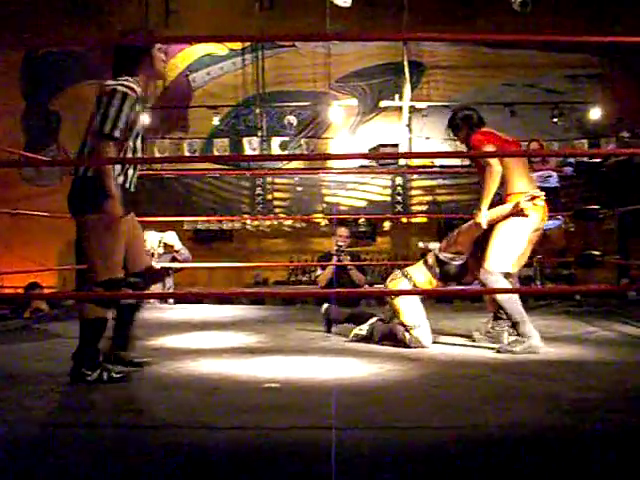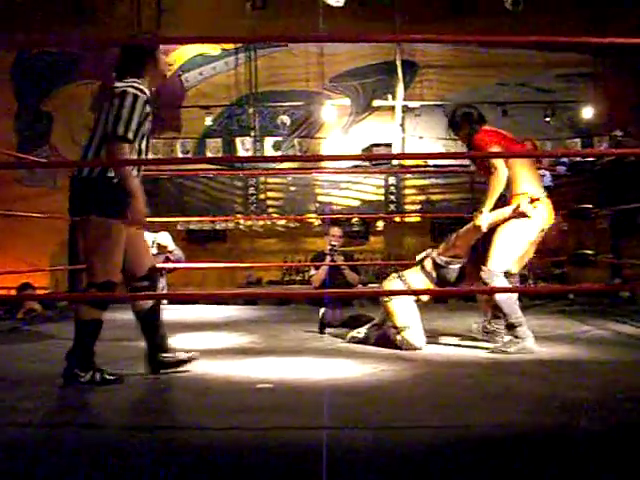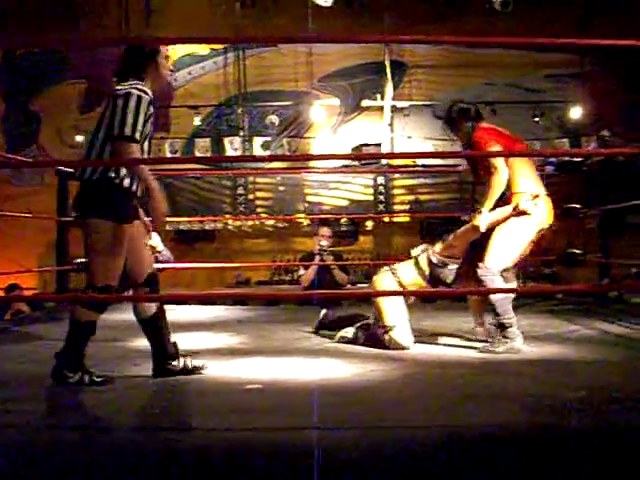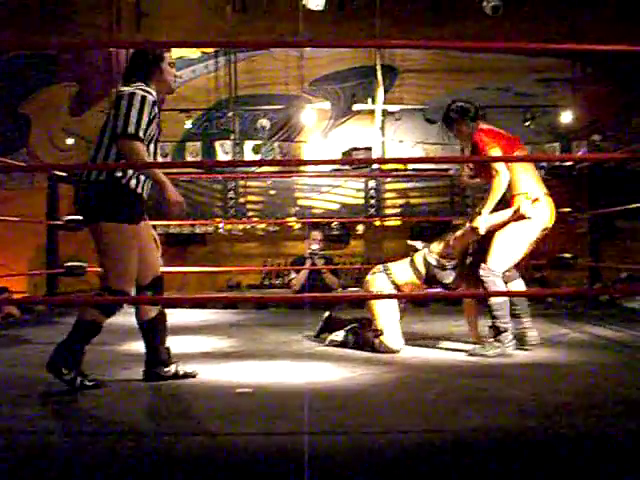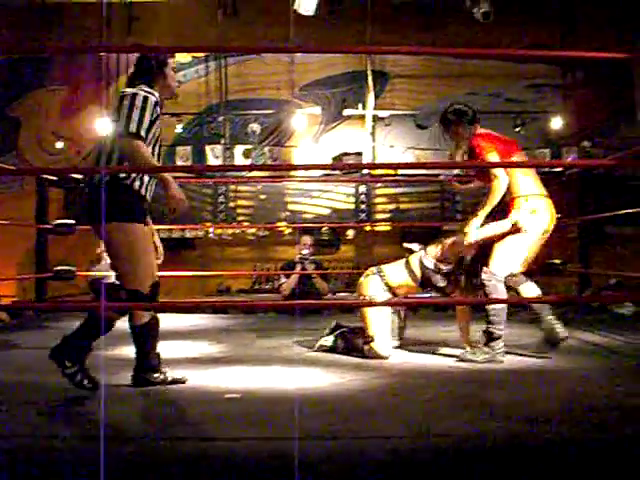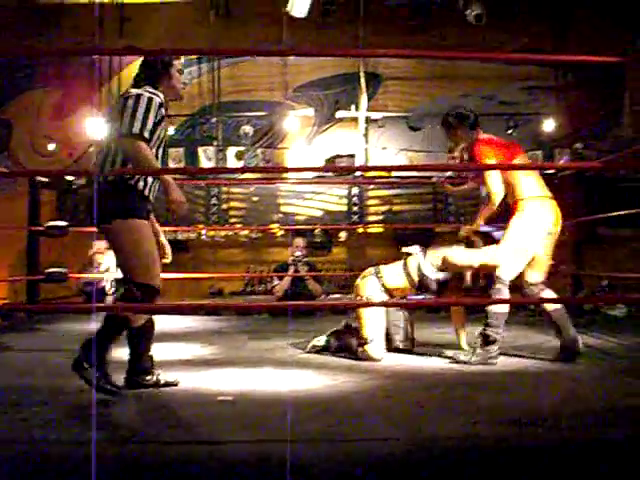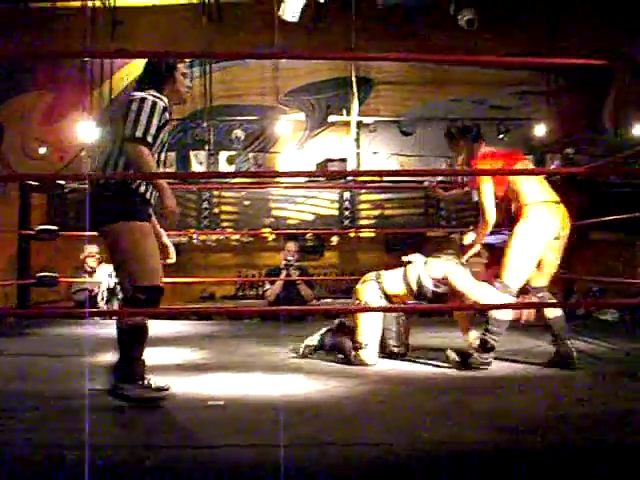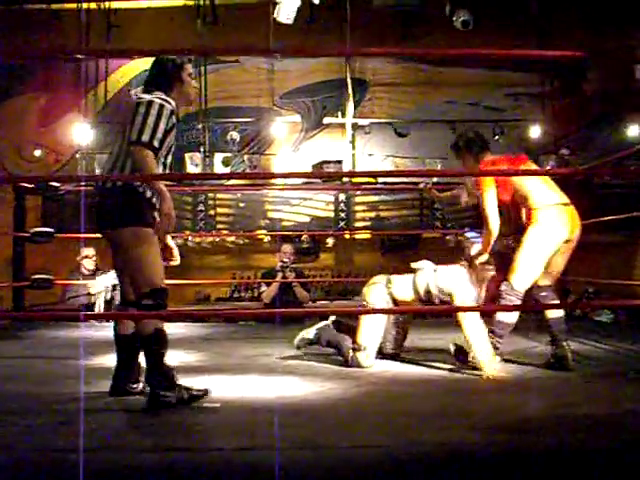
dt=0.1s
person 1, frame 1
left shoulder: (129, 93)
right shoulder: (123, 90)
right elbow: (104, 143)
right wrist: (112, 195)
left hip: (108, 193)
right hip: (99, 192)
left knee: (141, 272)
right knee: (104, 279)
left ankle: (119, 348)
right ankle: (86, 364)
person 1, frame 2
left shoulder: (134, 94)
right shoulder: (133, 92)
right elbow: (118, 146)
left wrist: (132, 197)
right wrist: (136, 195)
left hip: (114, 195)
right hip: (104, 194)
left knee: (144, 275)
right knee: (102, 282)
left ankle: (158, 352)
right ankle: (79, 366)
person 1, frame 3
left shoulder: (138, 97)
right shoulder: (135, 93)
right elbow: (125, 146)
left wrist: (139, 205)
right wrist: (156, 192)
left hip: (117, 200)
right hip: (106, 198)
left knee: (147, 280)
right knee: (103, 284)
left ankle: (167, 358)
right ankle: (68, 365)
person 1, frame 4
left shoulder: (144, 101)
right shoulder: (140, 95)
right elbow: (129, 144)
left wrist: (143, 223)
right wrist: (165, 185)
left hip: (124, 202)
right hip: (114, 200)
left knee: (151, 282)
right knee: (117, 287)
left ankle: (158, 363)
right ankle: (65, 359)
person 1, frame 5
left shoulder: (146, 104)
right shoulder: (143, 96)
right elbow: (129, 143)
left wrist: (148, 229)
right wrist: (168, 181)
left hip: (125, 203)
right hip: (118, 202)
left knee: (147, 286)
right knee: (132, 288)
left ankle: (148, 369)
right ankle: (72, 351)
person 1, frame 6
left shoulder: (153, 105)
right shoulder: (147, 97)
right elbow: (132, 144)
left wrist: (156, 229)
right wrist: (169, 183)
left hip: (128, 202)
right hip: (120, 200)
left knee: (147, 286)
right knee: (146, 285)
left ankle: (140, 370)
right ankle: (92, 355)
person 1, frame 7
left shoulder: (153, 108)
right shoulder: (151, 101)
right elbow: (133, 148)
left wrist: (158, 231)
right wrist: (164, 190)
left hip: (124, 204)
right hip: (119, 203)
left knee: (135, 290)
right knee: (147, 287)
left ankle: (130, 375)
right ankle: (127, 373)
person 1, frame 8
left shoulder: (160, 110)
right shoulder: (158, 103)
right elbow: (139, 152)
left wrist: (162, 232)
right wrist: (165, 199)
left hip: (127, 207)
right hip: (125, 205)
left knee: (134, 295)
right knee: (151, 292)
left ankle: (125, 378)
right ankle: (161, 384)
person 2, frame 1
left shoulder: (480, 138)
right shoulder: (505, 140)
left elbow: (495, 169)
left wrist: (483, 209)
right hip: (538, 209)
left knee: (490, 272)
right knee: (507, 272)
left ankle: (528, 335)
person 2, frame 2
left shoulder: (483, 137)
right shoulder: (506, 138)
left elbow: (500, 172)
left wrist: (485, 211)
left hip: (527, 207)
right hip: (543, 208)
left knee: (491, 271)
right knee: (509, 271)
left ankle: (522, 336)
person 2, frame 3
left shoulder: (482, 135)
right shoulder: (500, 134)
left elbow: (501, 172)
left wrist: (484, 212)
left hip: (527, 206)
right hip: (543, 206)
left knee: (488, 269)
right knee: (502, 266)
left ankle: (510, 336)
right ankle: (506, 325)
person 2, frame 4
left shoulder: (481, 136)
right shoulder: (498, 135)
left elbow: (502, 175)
left wrist: (484, 213)
left hip: (528, 207)
right hip: (543, 207)
left knee: (490, 270)
right knee: (505, 267)
left ankle: (504, 340)
right ankle: (525, 328)
person 2, frame 5
left shoulder: (479, 142)
right shoulder: (496, 139)
left elbow: (501, 183)
left wrist: (477, 217)
left hip: (528, 209)
right hip: (545, 210)
left knee: (492, 275)
right knee: (513, 273)
left ankle: (493, 346)
right ankle: (552, 326)
person 2, frame 6
left shoulder: (480, 147)
right shoulder: (498, 143)
left elbow: (496, 193)
left wrist: (476, 223)
left hip: (531, 211)
right hip: (550, 212)
left knee: (500, 278)
right knee: (534, 283)
left ankle: (489, 348)
right ankle: (569, 340)
person 2, frame 7
left shoulder: (480, 163)
right shoulder: (507, 155)
left elbow: (489, 215)
left wrist: (475, 242)
left hip: (537, 217)
right hip: (560, 216)
left knee: (505, 287)
right knee: (538, 288)
left ankle: (483, 353)
right ankle: (564, 350)
person 2, frame 8
left shoulder: (485, 171)
right shoulder: (513, 161)
left elbow: (493, 225)
left wrist: (483, 252)
left hip: (547, 221)
right hip: (570, 219)
left knee: (512, 290)
right knee: (543, 287)
right ankle: (561, 352)
person 3, frame 1
left shoulder: (479, 263)
right shoulder: (459, 244)
right elbow: (477, 223)
right wrist: (514, 206)
left hip: (410, 289)
right hip: (401, 285)
left knee: (392, 326)
right knee: (422, 340)
right ankle: (373, 331)
person 3, frame 2
right shoulder: (458, 249)
right elbow: (477, 226)
right wrist: (513, 210)
left hip: (408, 293)
right hip: (397, 288)
left knee: (385, 328)
right knee: (414, 342)
right ankle: (368, 335)
person 3, frame 3
left shoulder: (468, 267)
right shoulder: (455, 248)
right elbow: (475, 226)
right wrist: (512, 209)
left hip: (399, 288)
right hip: (387, 282)
left knee: (381, 326)
right knee: (402, 342)
right ankle: (357, 333)
person 3, frame 4
left shoulder: (468, 267)
right shoulder: (452, 249)
left elbow: (470, 300)
right elbow: (474, 229)
left wrist: (477, 337)
left hip: (397, 288)
right hip: (382, 281)
left knee: (374, 329)
right knee: (392, 345)
left ankle: (332, 322)
right ankle: (347, 337)
person 3, frame 5
left shoulder: (460, 270)
right shoulder: (448, 252)
left elbow: (462, 305)
right elbow: (468, 238)
left wrist: (468, 342)
right wrist: (510, 224)
left hip: (394, 290)
right hip: (375, 283)
left knee: (392, 341)
right knee: (381, 352)
left ankle: (340, 330)
right ankle: (337, 340)
person 3, frame 6
left shoulder: (458, 274)
left elbow: (457, 306)
left wrist: (464, 344)
left hip: (392, 292)
right hip: (373, 284)
left knee: (404, 346)
right knee: (373, 354)
left ankle: (349, 331)
right ankle: (331, 341)
person 3, frame 7
left shoulder: (462, 277)
right shoulder: (451, 268)
right elbow: (475, 291)
left wrist: (472, 345)
right wrist: (513, 302)
left hip: (392, 295)
right hip: (372, 289)
right knee: (366, 359)
left ankle: (345, 332)
right ankle: (325, 340)
person 3, frame 8
left shoulder: (468, 280)
right shoulder: (461, 281)
left elbow: (474, 318)
right elbow: (470, 323)
left wrist: (486, 355)
right wrist: (487, 363)
left hip: (396, 299)
right hip: (381, 292)
left knee: (391, 352)
right knee: (362, 361)
left ankle: (337, 327)
right ankle: (322, 334)
